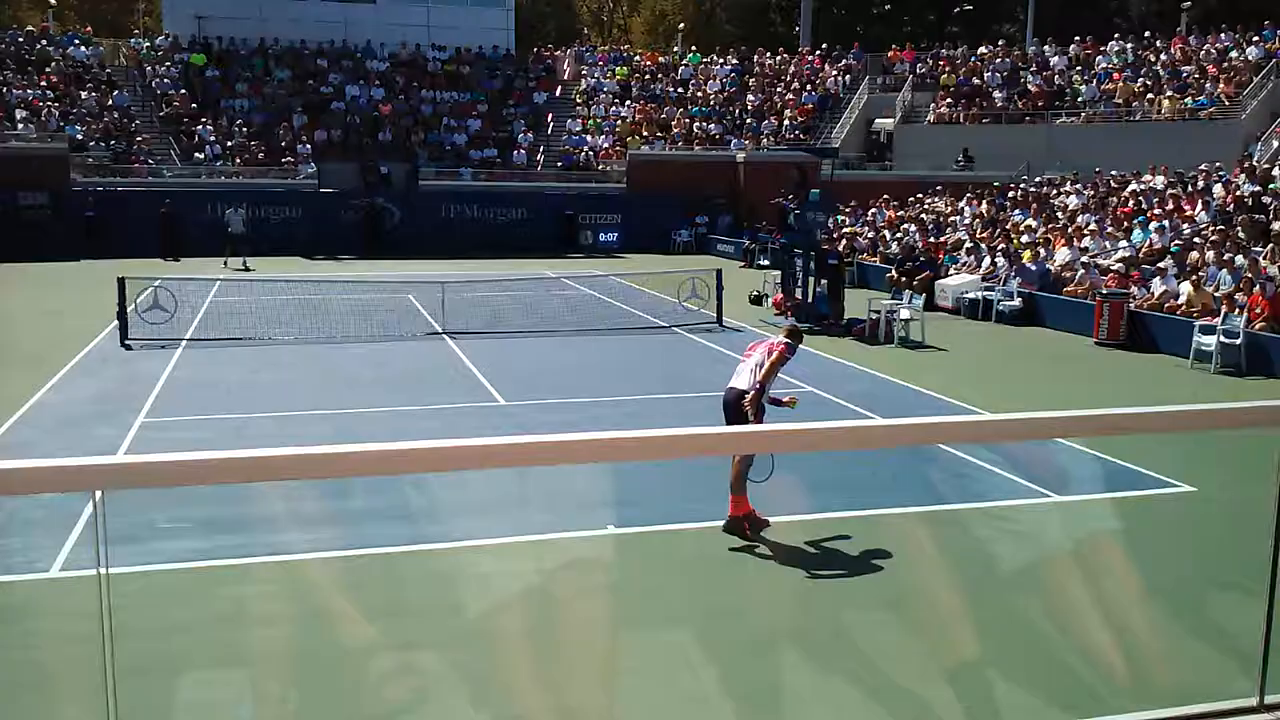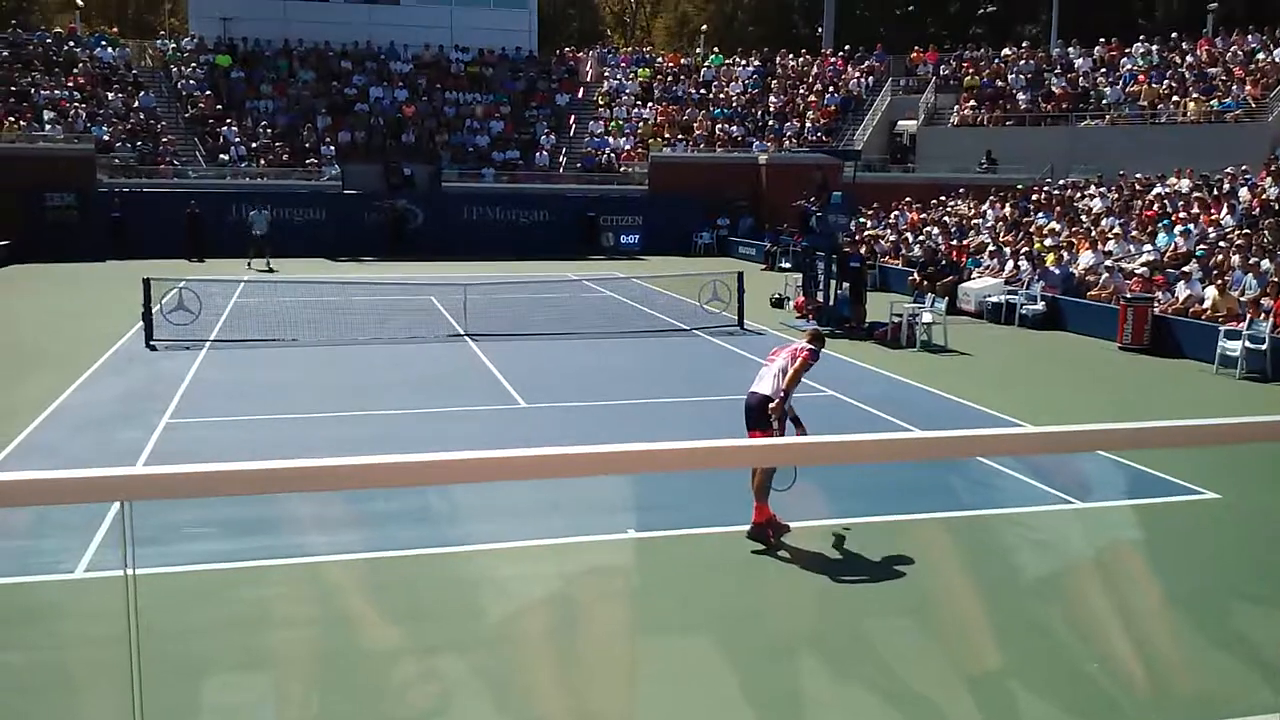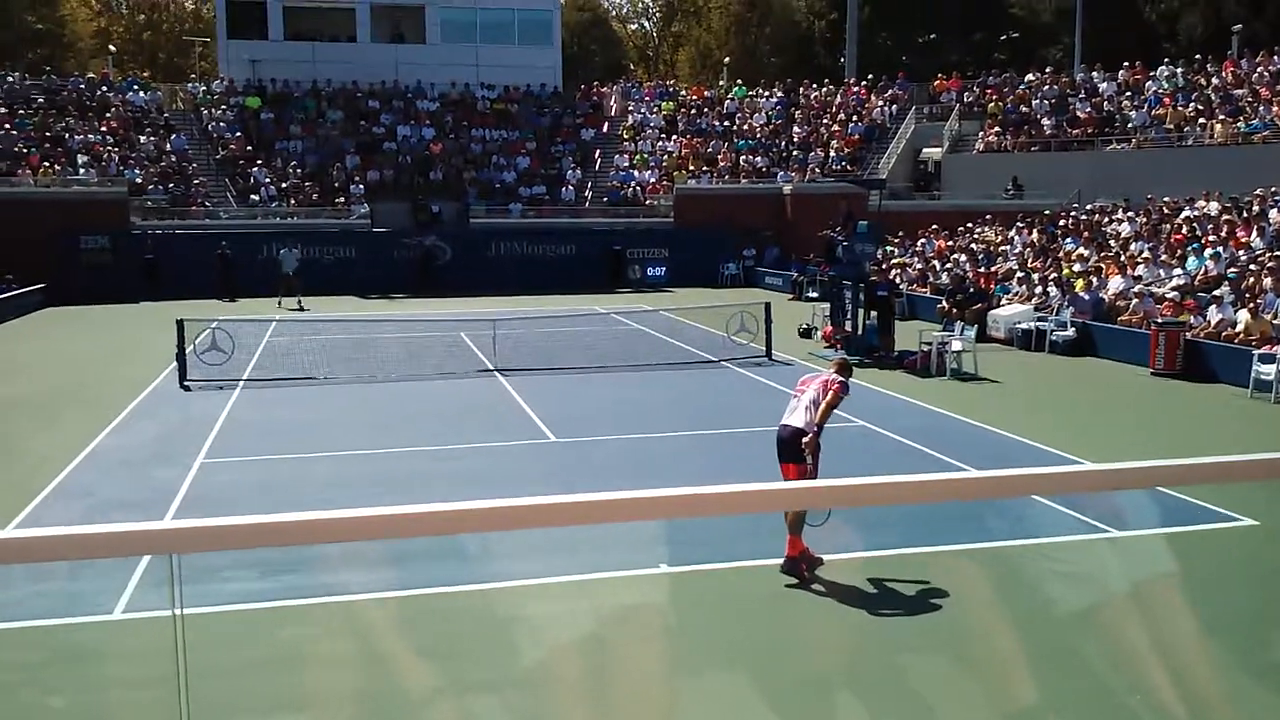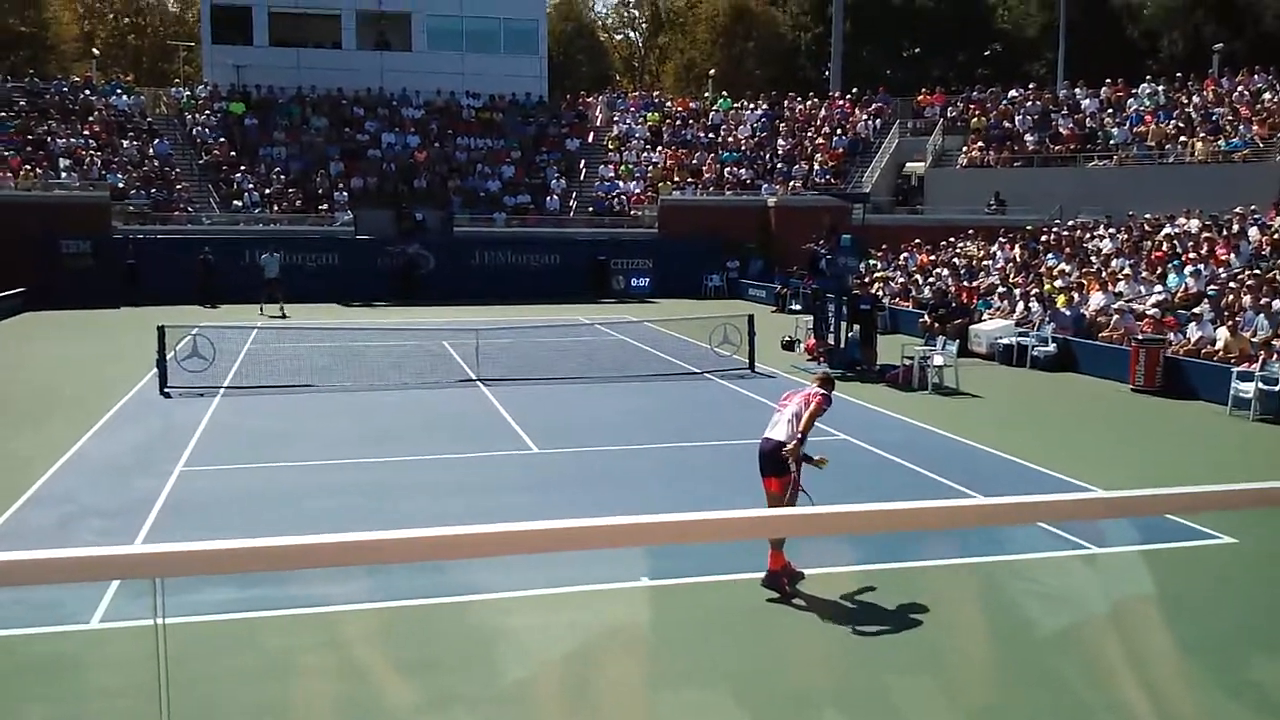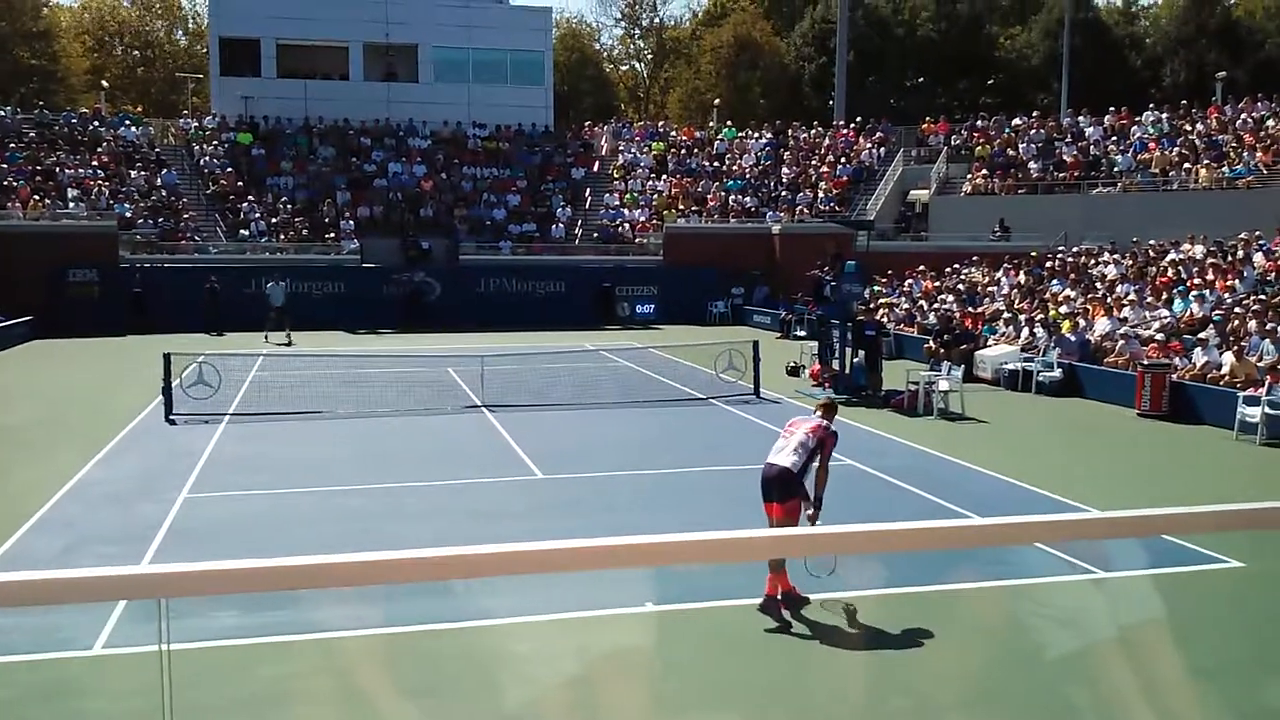
dt=0.7s
person 1, frame 1
left shoulder: (759, 343)
right shoulder: (786, 344)
right elbow: (771, 365)
left wrist: (780, 401)
right wrist: (757, 392)
left hip: (732, 394)
right hip: (746, 397)
left knee: (741, 456)
right knee: (745, 457)
left ankle: (744, 512)
right ankle: (734, 517)
person 1, frame 2
left shoulder: (782, 349)
right shoulder: (810, 350)
right elbow: (794, 372)
left wrist: (798, 423)
right wrist: (781, 400)
left hip: (753, 398)
right hip: (768, 403)
right knee: (768, 464)
left ankle: (765, 517)
right ankle: (758, 524)
person 1, frame 3
left shoulder: (808, 378)
right shoulder: (840, 381)
right elbow: (826, 404)
left wrist: (827, 415)
right wrist: (815, 434)
left hip: (784, 431)
right hip: (801, 436)
left ankle: (799, 550)
right ankle: (792, 557)
person 1, frame 4
left shoulder: (792, 394)
right shoulder: (823, 395)
right elbow: (810, 414)
left wrist: (808, 459)
right wrist: (798, 441)
left hip: (766, 445)
right hip: (782, 449)
left knee: (774, 511)
left ankle: (780, 565)
right ankle: (773, 572)
person 1, frame 5
left shoulder: (795, 421)
right shoulder: (829, 432)
right elbow: (822, 469)
left wrist: (806, 501)
right wrist: (817, 504)
left hip: (768, 471)
right hip: (786, 477)
left ankle: (786, 591)
right ankle: (770, 597)
